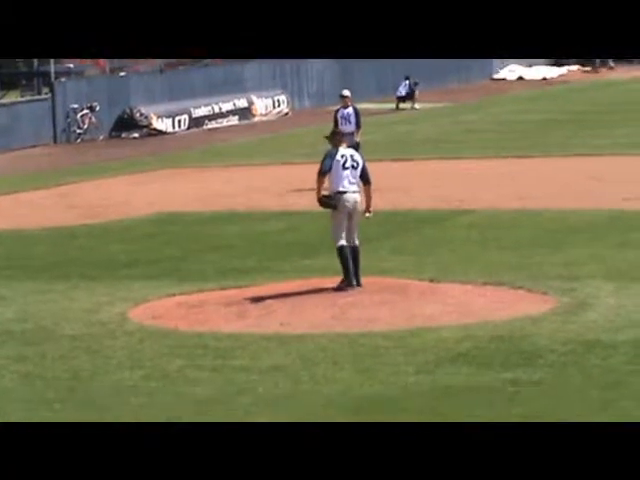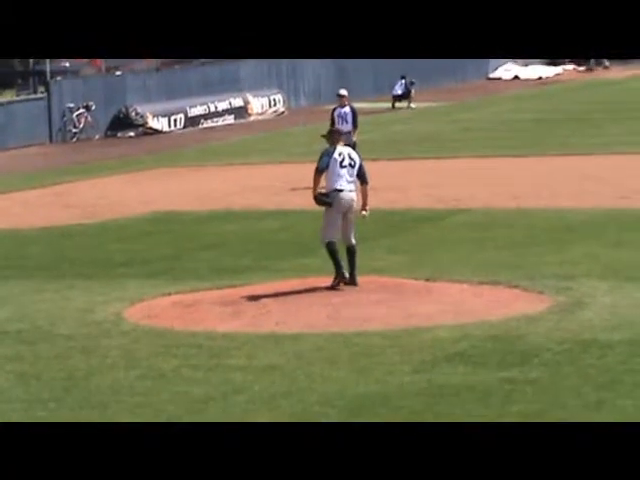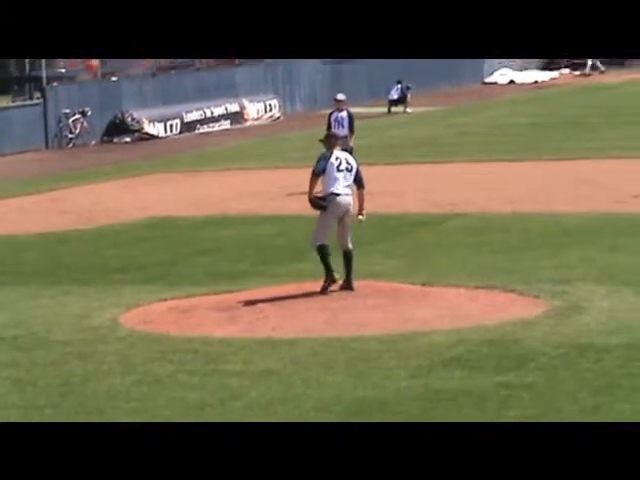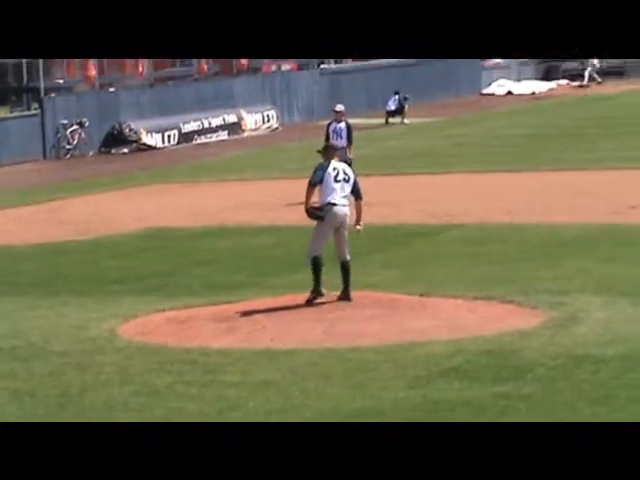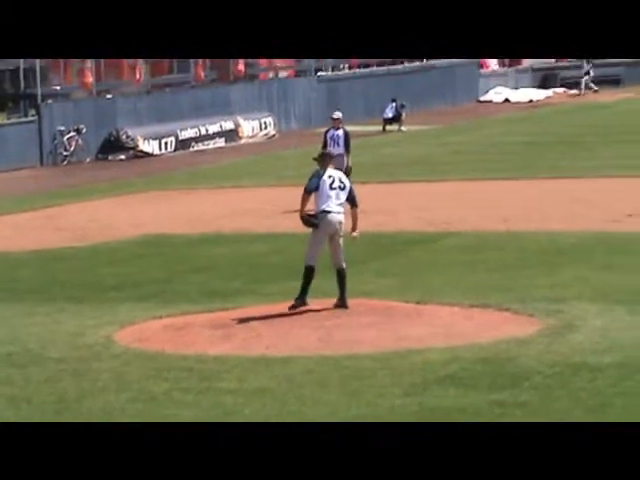
dt=0.1s
person 1, frame 1
left shoulder: (333, 153)
right shoulder: (357, 155)
left elbow: (322, 173)
right elbow: (367, 182)
left wrist: (318, 193)
right wrist: (368, 205)
left hip: (341, 198)
right hip: (355, 197)
left knee: (339, 240)
right knee: (353, 239)
left ankle: (348, 278)
right ankle: (356, 277)
person 1, frame 2
left shoulder: (330, 151)
right shoulder: (354, 154)
left elbow: (319, 171)
right elbow: (364, 181)
left wrist: (314, 191)
right wrist: (365, 203)
left hip: (337, 196)
right hip: (352, 196)
left knee: (328, 236)
right knee: (349, 238)
left ankle: (340, 272)
right ankle: (352, 276)
person 1, frame 3
left shoulder: (327, 155)
right shoulder: (351, 159)
left elbow: (316, 174)
right elbow: (360, 186)
left wrist: (310, 194)
right wrist: (361, 208)
left hip: (333, 200)
right hip: (348, 201)
left knee: (319, 239)
right knee: (346, 242)
left ankle: (330, 273)
right ankle: (348, 281)
person 1, frame 4
left shoulder: (324, 166)
right shoulder: (349, 170)
left elbow: (312, 184)
right elbow: (358, 197)
left wrist: (307, 204)
right wrist: (359, 219)
left hip: (330, 210)
right hip: (345, 211)
left knee: (314, 250)
right knee: (344, 253)
left ankle: (317, 287)
right ankle: (346, 291)
person 1, frame 5
left shoulder: (321, 173)
right shoulder: (344, 178)
left elbow: (308, 191)
right elbow: (354, 204)
left wrist: (302, 211)
right wrist: (355, 226)
left hip: (325, 218)
right hip: (340, 219)
left knee: (311, 258)
right knee: (339, 261)
left ankle: (303, 296)
right ankle: (342, 299)
